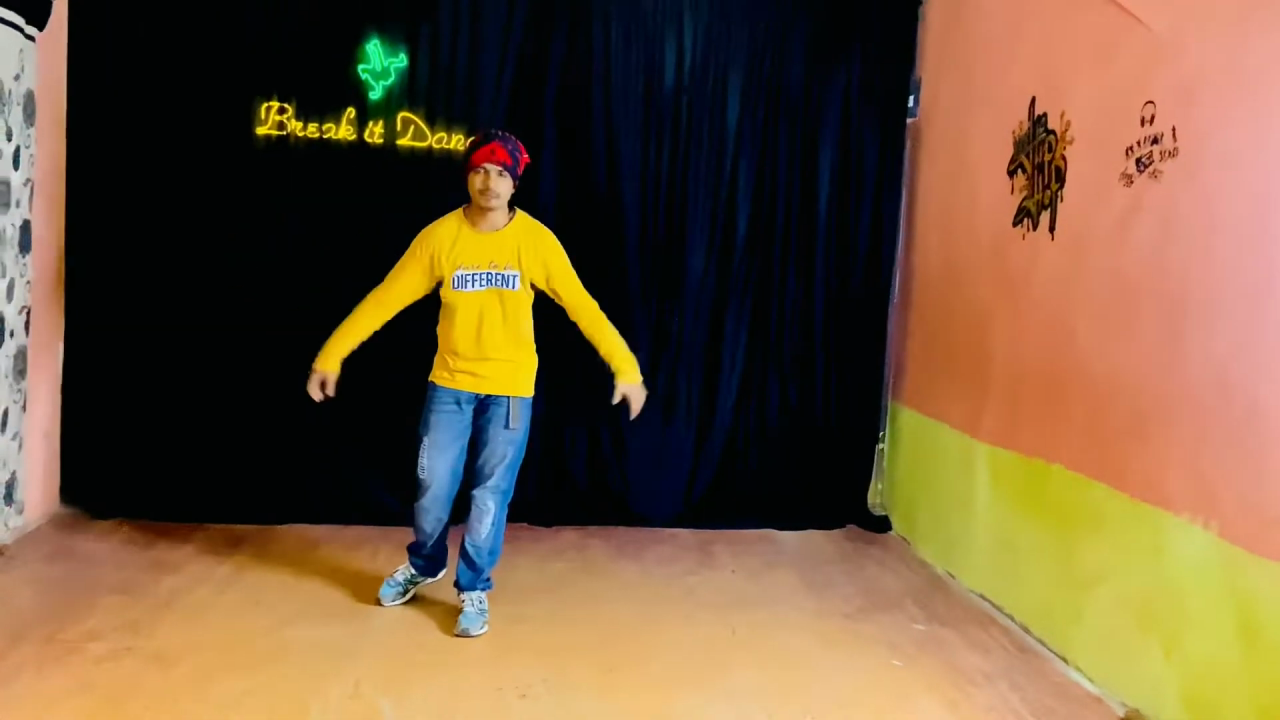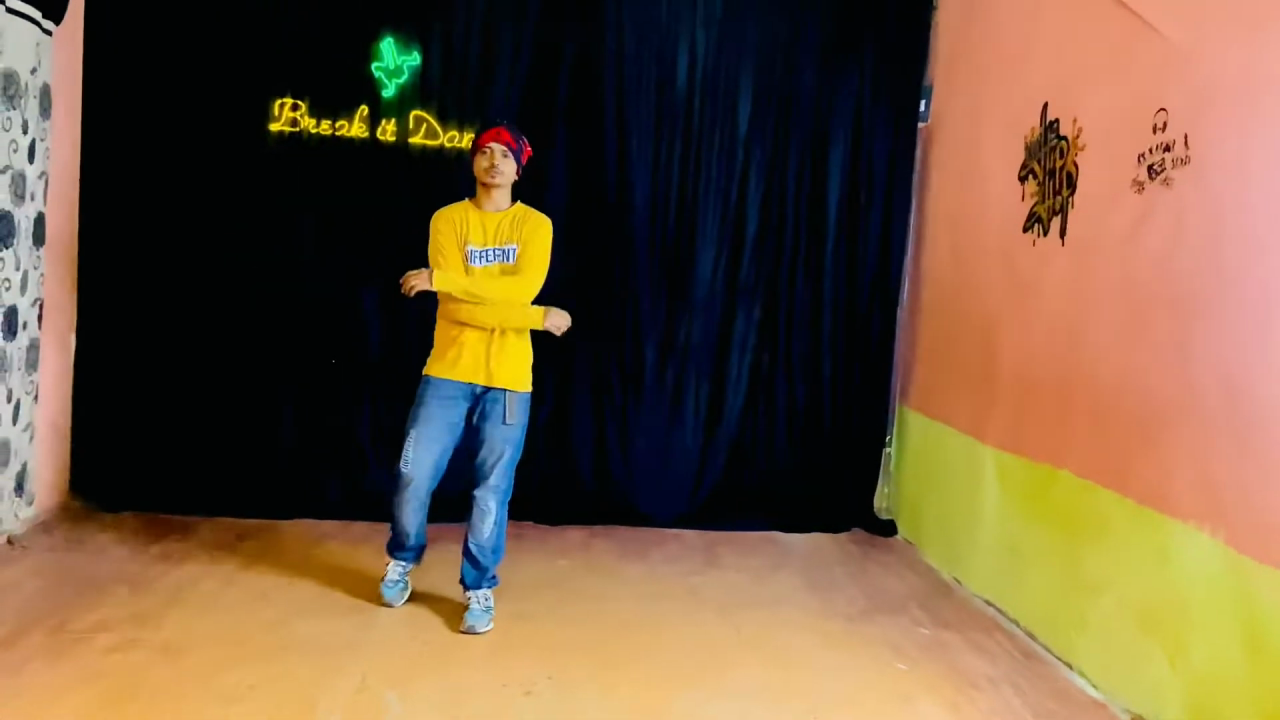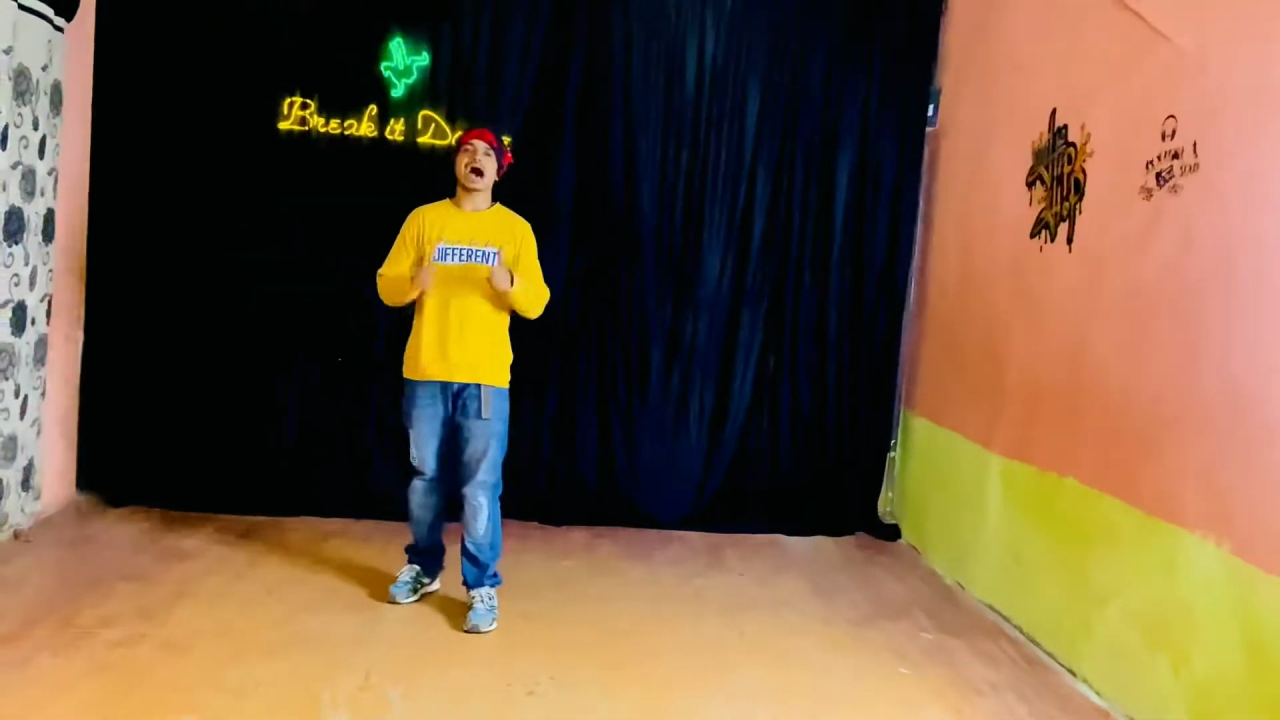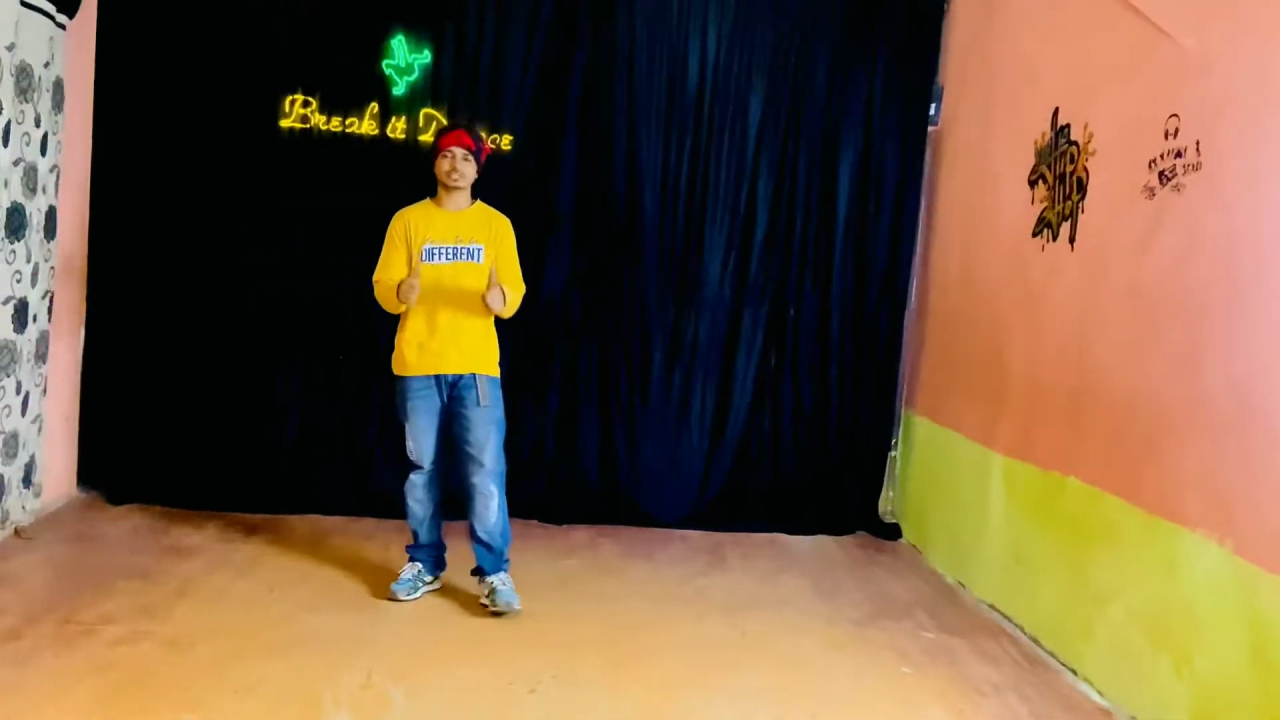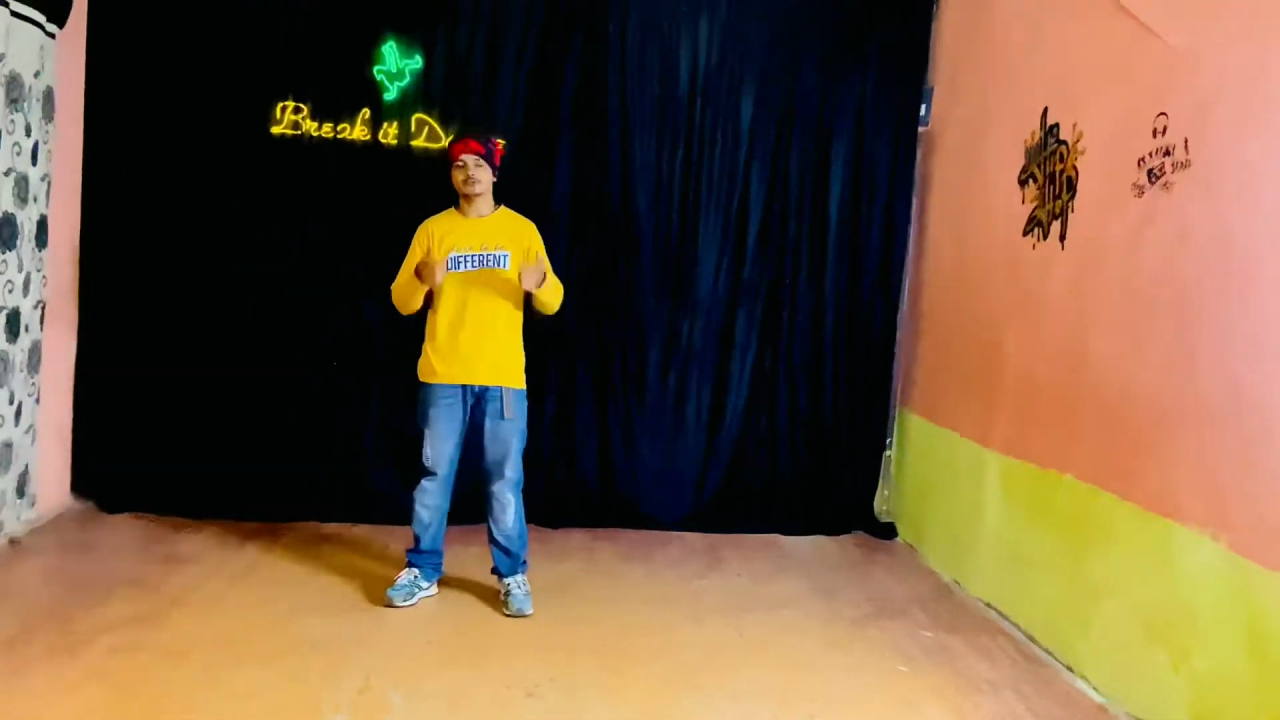
dt=0.5s
person 1, frame 1
left shoulder: (536, 239)
right shoulder: (439, 236)
left elbow: (580, 304)
right elbow: (387, 296)
left wrist: (625, 366)
right wrist: (332, 355)
left hip: (511, 388)
right hip: (450, 384)
left knee: (492, 493)
right knee: (434, 486)
left ankle: (475, 590)
right ankle: (423, 565)
person 1, frame 2
left shoulder: (535, 225)
right shoulder: (447, 220)
left elbow: (522, 287)
right elbow: (461, 293)
left wrist: (439, 280)
right wrist: (537, 317)
left hip: (507, 377)
right hip: (448, 371)
left knee: (492, 488)
right knee: (415, 474)
left ankle: (480, 587)
right ankle: (403, 557)
person 1, frame 3
left shoulder: (515, 229)
right shoulder: (423, 219)
left elbow: (536, 302)
right elbow: (386, 284)
left wrist: (510, 283)
right wrist: (412, 285)
left hip: (485, 374)
right hip: (426, 369)
left knee: (481, 482)
right knee: (426, 475)
left ankle: (483, 587)
right ankle: (423, 566)
person 1, frame 4
left shoulder: (496, 224)
right shoulder: (407, 220)
left elbow: (514, 289)
right elbow: (384, 284)
left wrist: (500, 299)
right wrist: (401, 294)
left hip: (476, 366)
right hip: (418, 365)
left knee: (486, 468)
right knee: (422, 467)
left ankle: (494, 573)
right ankle: (425, 564)
person 1, frame 5
left shoulder: (521, 229)
right shoulder: (433, 229)
left elbow: (552, 298)
right elbow: (402, 299)
left wrist: (539, 283)
right wrist: (421, 277)
left hip: (503, 377)
right hip: (443, 376)
left knee: (506, 478)
right knee: (435, 473)
left ankle: (512, 575)
right ankle: (422, 569)
